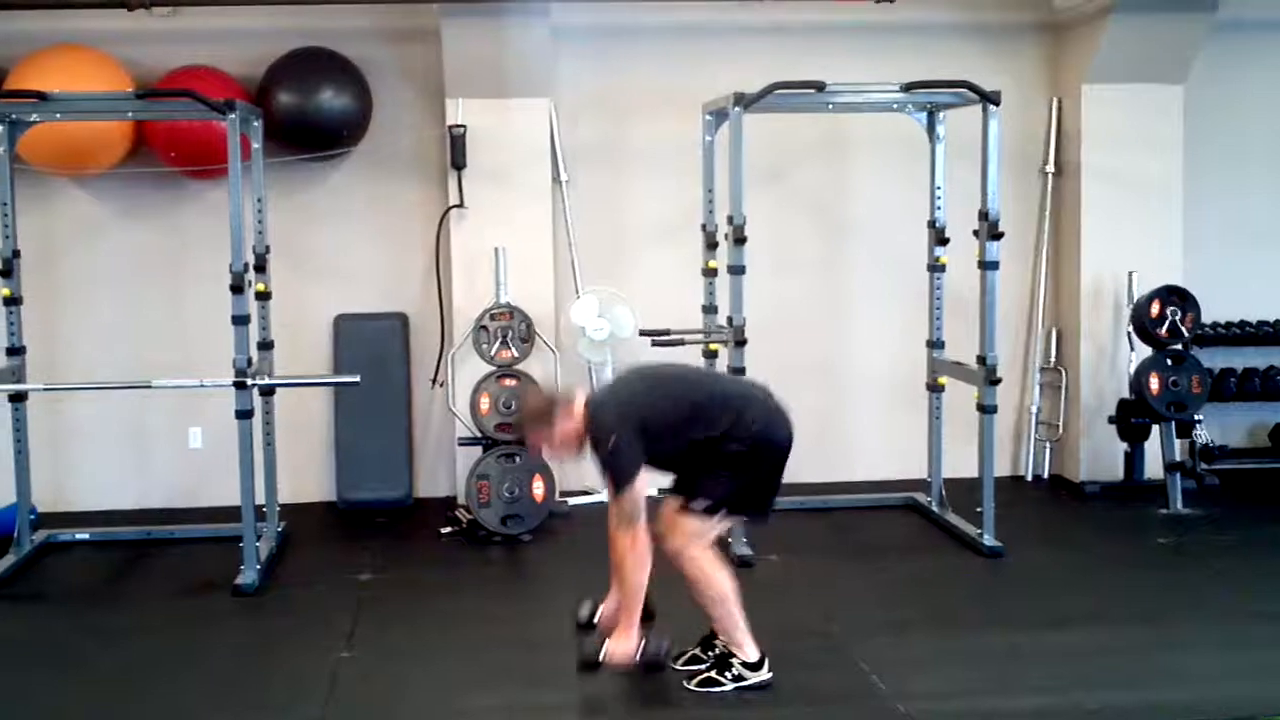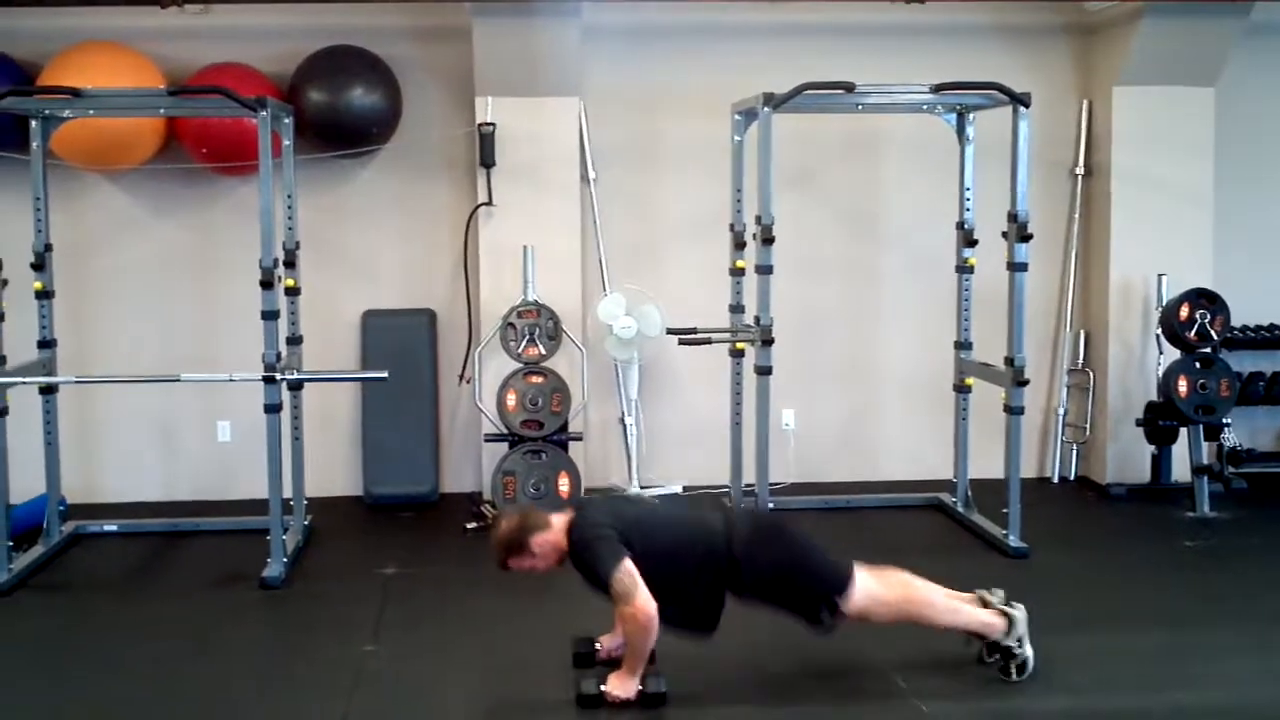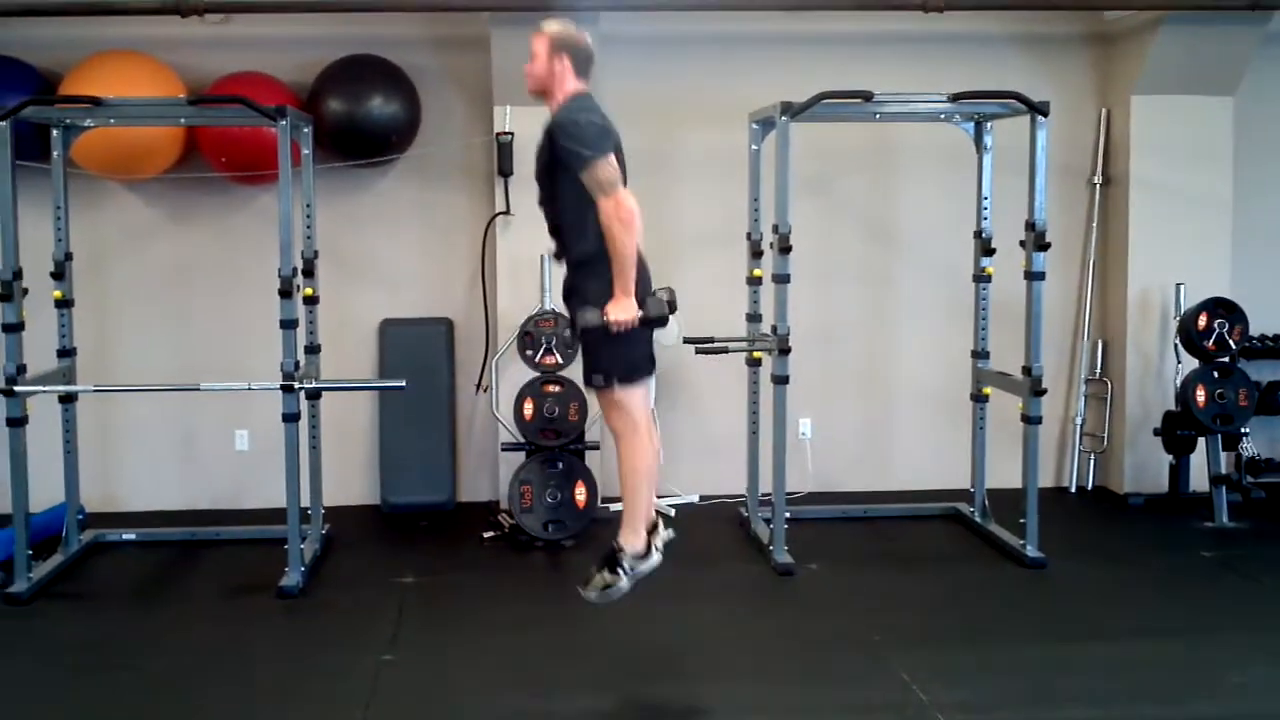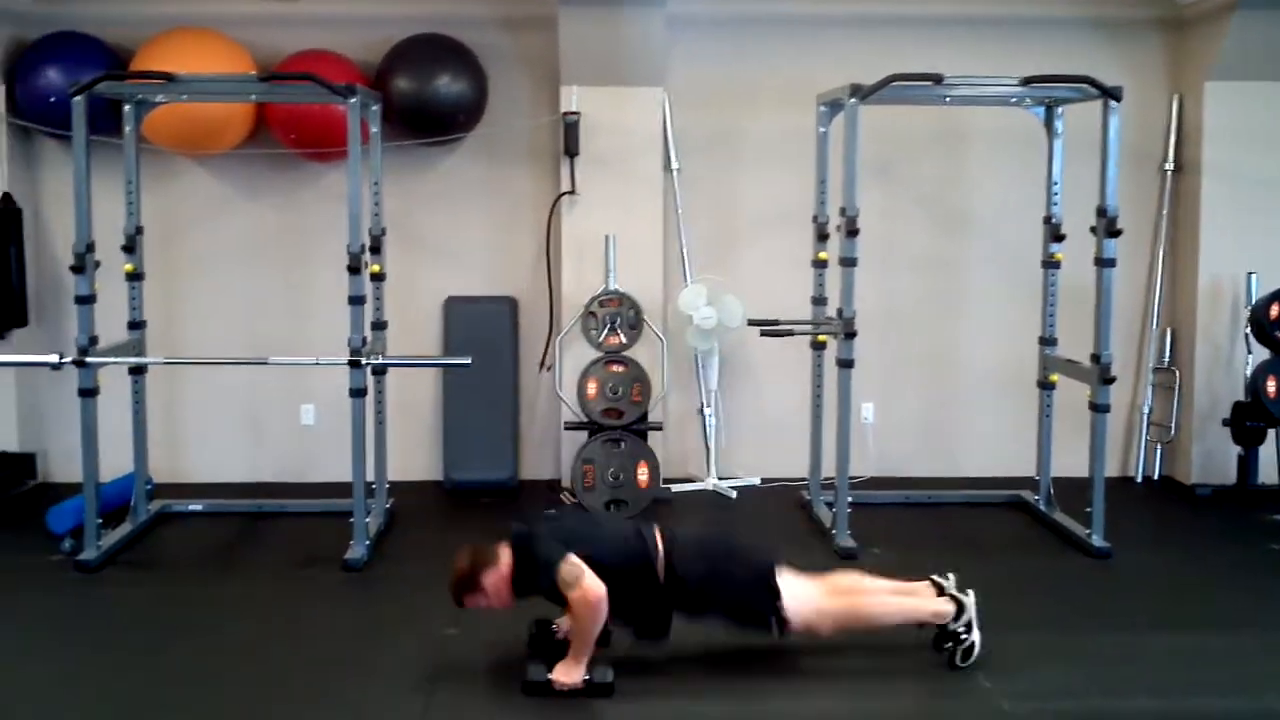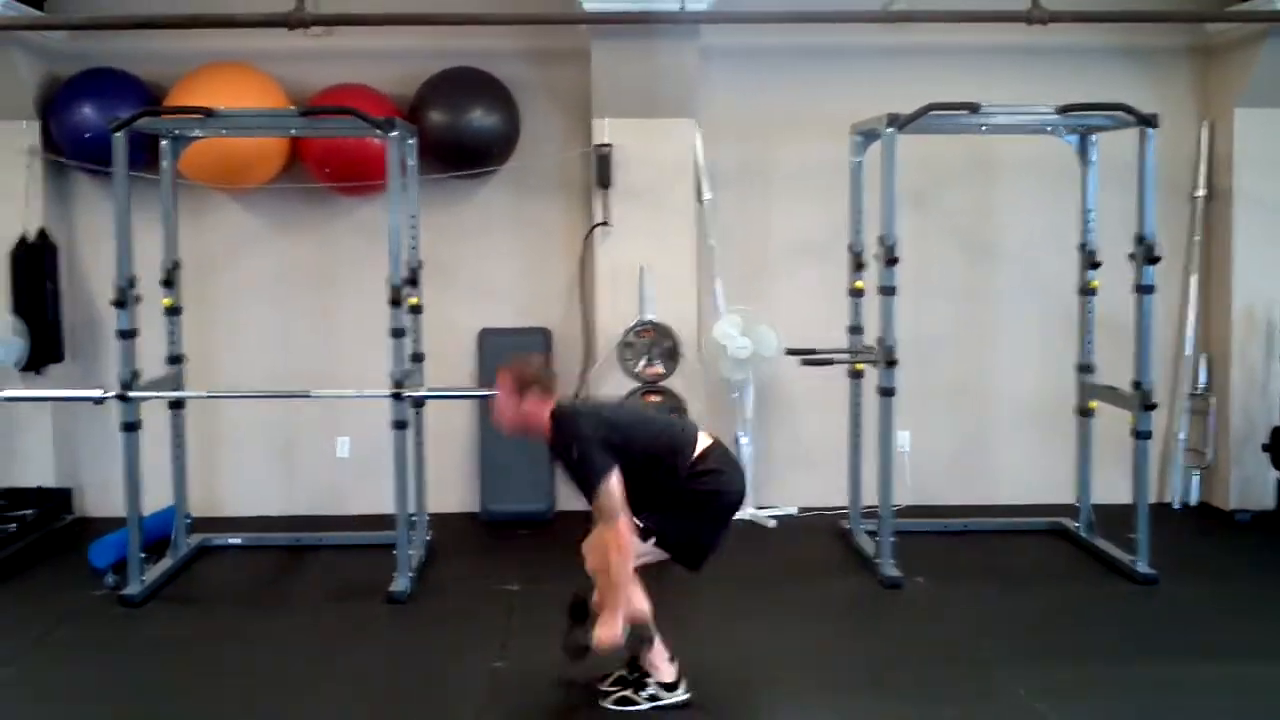
dt=1s
person 1, frame 1
left shoulder: (609, 427)
right shoulder: (603, 413)
left elbow: (630, 535)
right elbow: (620, 515)
left wrist: (628, 630)
right wrist: (615, 597)
left hip: (755, 433)
right hip: (734, 428)
left knee: (682, 539)
right knee: (674, 522)
left ankle: (748, 660)
right ankle: (725, 638)
person 1, frame 2
left shoulder: (587, 541)
right shoulder: (586, 514)
left elbow: (644, 610)
left wrist: (629, 673)
right wrist: (622, 633)
left hip: (743, 553)
right hip: (739, 538)
left knee: (868, 598)
right knee: (863, 582)
left ankle: (997, 624)
right ankle: (983, 606)
person 1, frame 3
left shoulder: (574, 121)
right shoulder: (578, 120)
left elbow: (618, 206)
left wrist: (623, 293)
left hip: (605, 286)
right hip: (599, 280)
left knee: (624, 407)
right knee: (627, 406)
left ankle: (635, 543)
right ankle: (643, 525)
person 1, frame 4
left shoulder: (531, 550)
right shoulder: (531, 536)
left elbow: (592, 594)
left wrist: (575, 663)
right wrist: (579, 620)
left hip: (685, 572)
right hip: (678, 556)
left knee: (816, 613)
right knee: (811, 592)
left ankle: (947, 610)
right ankle: (933, 590)
person 1, frame 5
left shoulder: (576, 437)
right shoulder: (570, 424)
left elbow: (616, 532)
right elbow: (611, 515)
left wrist: (612, 615)
right wrist: (608, 594)
left hip: (709, 481)
right hip: (697, 473)
left knee: (607, 553)
right knee: (597, 554)
left ankle: (663, 677)
right ankle: (653, 663)
